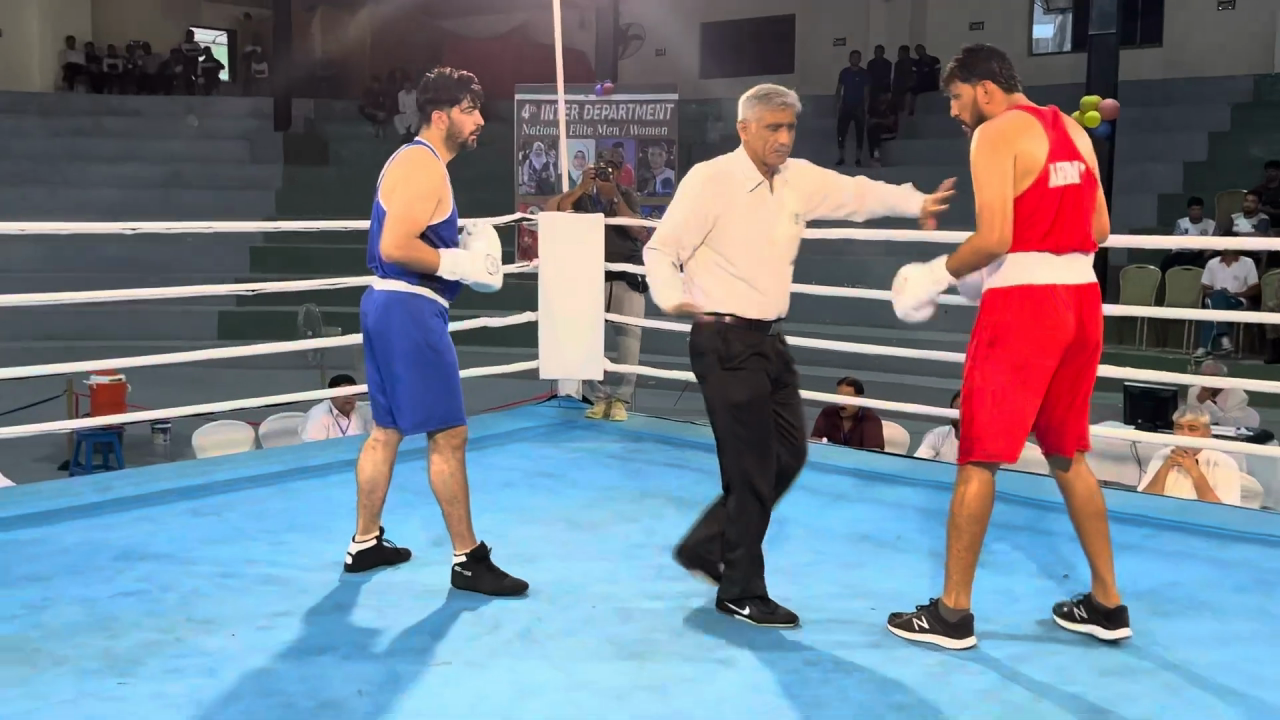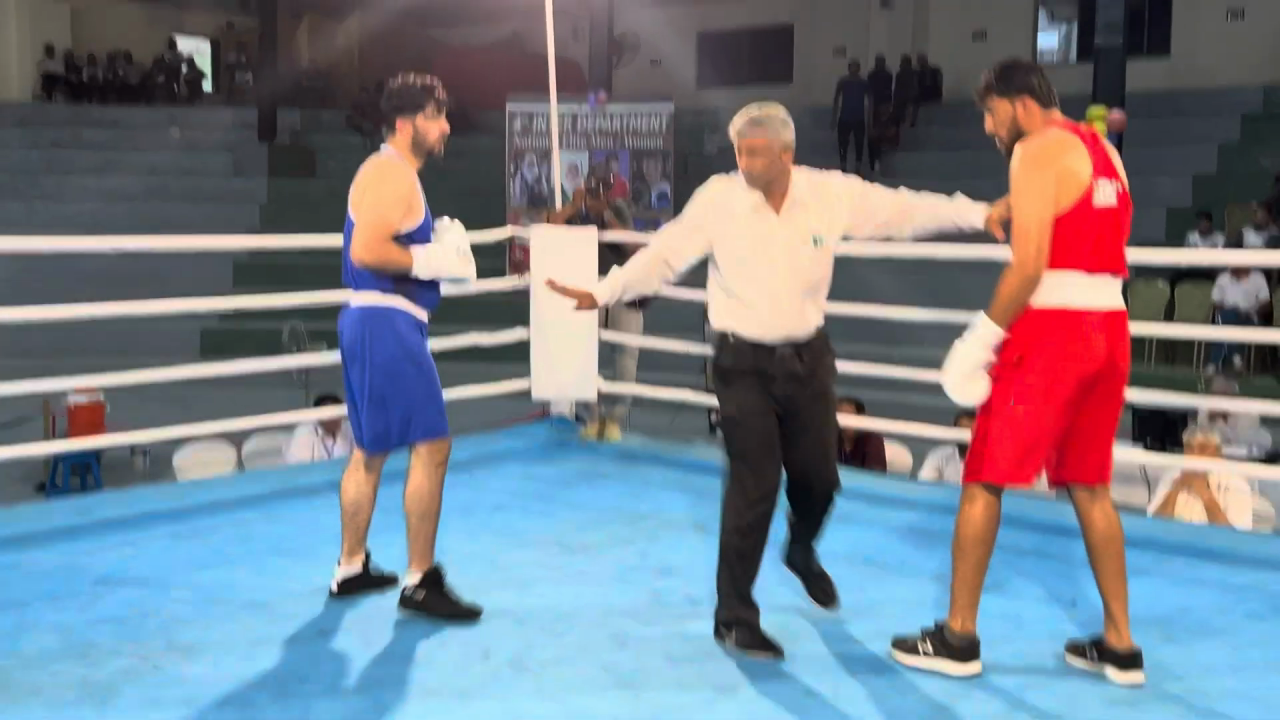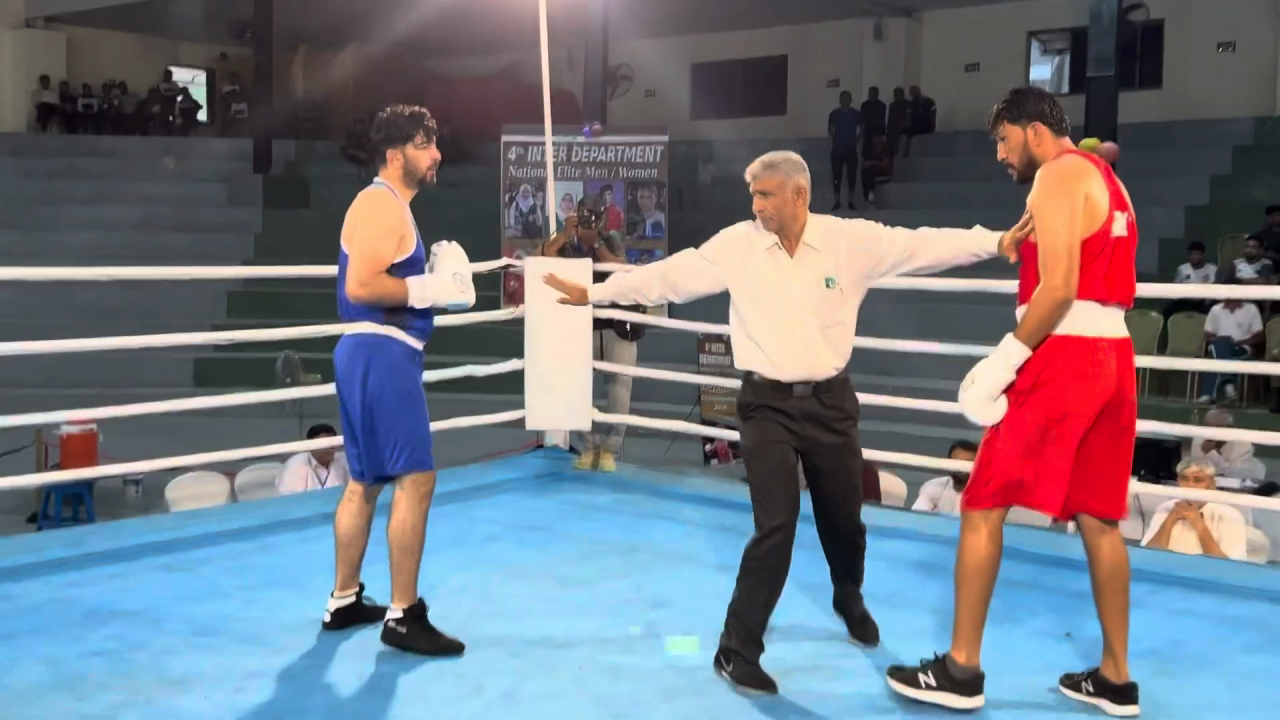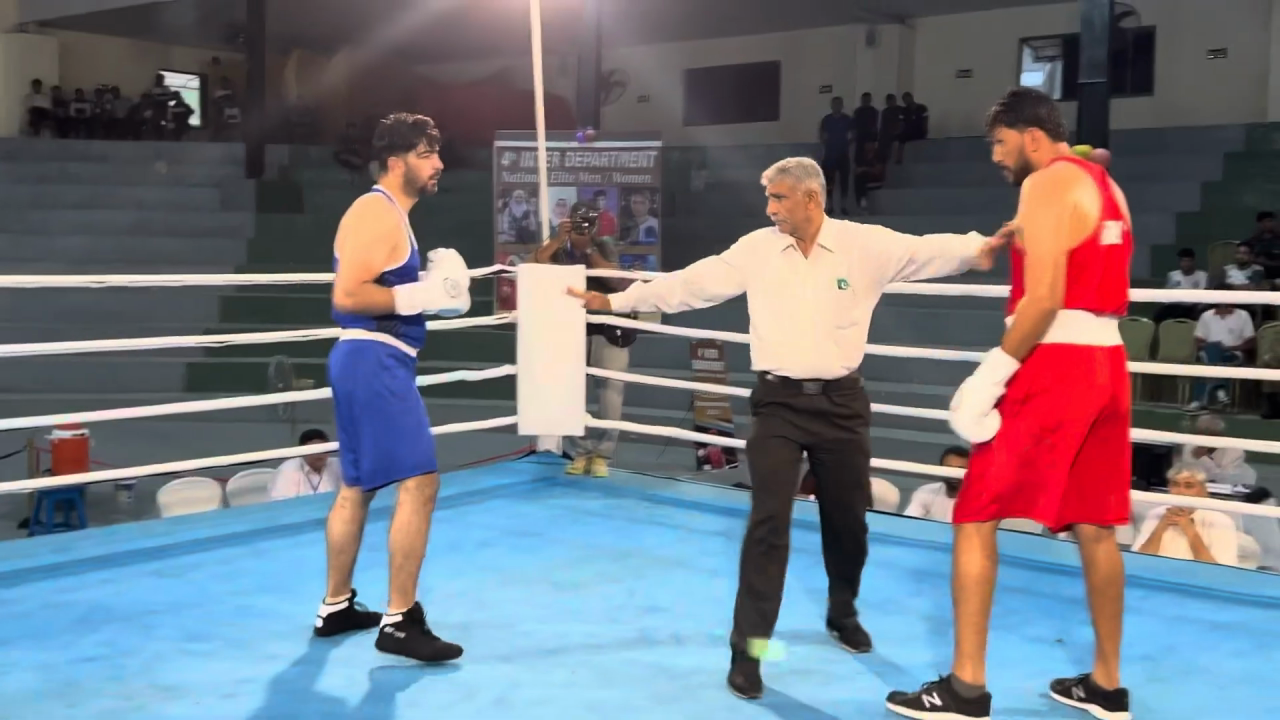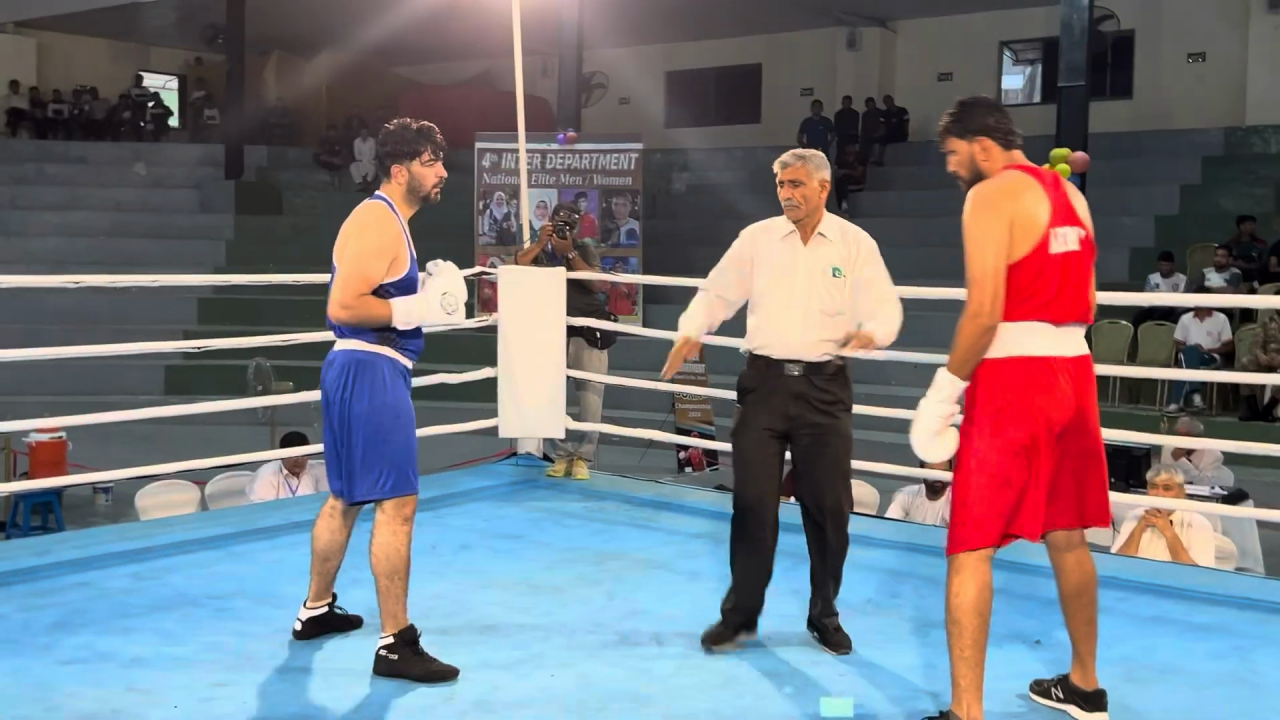
dt=0.2s
person 1, frame 1
left shoulder: (995, 135)
right shoulder: (1073, 131)
left elbow: (995, 238)
right elbow: (1098, 230)
left wrist: (938, 273)
left hip: (1022, 305)
right hip: (1080, 300)
left knee: (978, 459)
right knee: (1068, 456)
left ankle: (953, 611)
right ankle: (1106, 603)
person 1, frame 2
left shoulder: (1038, 151)
right shoulder: (1101, 151)
left elbow: (1034, 262)
left wrist: (982, 333)
left hip: (1052, 328)
right hip: (1106, 328)
left knee: (984, 480)
right knee: (1089, 487)
left ankle: (958, 638)
right ankle: (1119, 645)
person 1, frame 3
left shoulder: (1057, 177)
right shoulder: (1106, 180)
left elbow: (1058, 287)
left wrist: (1003, 358)
left hip: (1063, 356)
right hip: (1112, 357)
left knee: (984, 506)
right knee: (1100, 520)
left ankle: (961, 669)
person 1, frame 4
left shoulder: (1046, 186)
right shoulder: (1107, 189)
left elbow: (1043, 298)
left wrist: (991, 372)
left hip: (1054, 367)
right hip: (1106, 364)
left knee: (975, 517)
right knee: (1096, 528)
person 1, frame 5
left shoulder: (991, 197)
right shoulder: (1070, 195)
left elbow: (984, 313)
right elbow: (1086, 305)
left wrist: (944, 390)
left hip: (1013, 381)
right hip: (1073, 375)
left knee: (971, 549)
right knee: (1067, 536)
person 2, frame 1
left shoulder: (415, 162)
right shoulder: (423, 165)
right elbow: (393, 246)
left wrist: (462, 249)
right wrist: (460, 265)
left hip: (392, 305)
right hip: (408, 310)
left knee: (387, 429)
right knee: (448, 435)
left ankle: (365, 543)
right ankle: (467, 559)
person 2, frame 2
left shoulder: (394, 174)
right shoulder: (390, 172)
right elbow: (366, 251)
left wrist: (438, 249)
right wrist: (432, 260)
left hip: (378, 322)
right hip: (387, 324)
left knee: (370, 451)
right knee: (430, 447)
left ankle: (351, 567)
right ankle: (419, 580)
person 2, frame 3
left shoulder: (389, 205)
right shoulder: (381, 204)
right elbow: (361, 286)
left wrist: (433, 275)
right wrist: (430, 288)
left hip: (376, 354)
right hip: (380, 354)
left knee: (365, 481)
right knee: (416, 479)
left ankle: (344, 600)
right ankle: (402, 614)
person 2, frame 4
left shoulder: (390, 215)
right shoulder: (376, 213)
right elbow: (347, 296)
left wrist: (430, 282)
right wrist: (421, 296)
left hip: (374, 361)
right hip: (374, 361)
left knee: (358, 487)
right knee: (417, 483)
left ankle: (335, 606)
right ankle: (400, 621)
person 2, frame 5
left shoulder: (386, 220)
right shoulder: (378, 222)
right elbow: (343, 308)
left wrist: (424, 293)
right wrist: (415, 310)
left hip: (362, 369)
right hip: (371, 371)
left knee: (347, 496)
right knee: (397, 504)
left ankle: (315, 609)
right ankle: (395, 644)
person 3, frame 1
left shoulder: (799, 178)
right shoulder: (709, 180)
left elbow: (854, 192)
right elbow: (663, 251)
left wrist: (915, 202)
right wrist: (674, 299)
left hip: (769, 338)
right hip: (728, 343)
left knee: (789, 455)
right knee: (753, 467)
left ankle: (705, 546)
right ankle: (741, 592)
person 3, frame 2
left shoulder: (832, 194)
right shoulder: (718, 198)
left elbow: (905, 210)
right elbow: (664, 254)
left wrist: (983, 214)
right wrist: (602, 293)
left hip: (807, 358)
right hip: (745, 364)
left knee: (818, 479)
right knee: (753, 490)
left ankle: (801, 554)
right ankle: (734, 617)
person 3, frame 3
left shoulder: (851, 240)
right shoulder: (736, 245)
left elbow: (923, 245)
right elbow: (672, 275)
left wrist: (995, 241)
right wrist: (595, 292)
left hip: (830, 400)
right hip: (767, 403)
left knee: (842, 519)
right knee: (775, 523)
left ankle: (849, 601)
right ankle: (737, 650)
person 3, frame 4
left shoulder: (865, 245)
right shoulder: (754, 249)
left elbow: (925, 252)
right elbow: (695, 282)
left wrist: (977, 249)
right wrist: (618, 301)
left hip: (840, 401)
right hip: (778, 400)
left knee: (846, 518)
right knee: (770, 518)
left ankle: (843, 614)
right ankle: (747, 649)
person 3, frame 5
left shoulder: (854, 242)
right shoulder: (757, 238)
left elbow: (885, 305)
right elbow: (717, 295)
left wrist: (870, 332)
right wrist: (690, 332)
left hip: (824, 386)
right hip: (765, 383)
left knee: (828, 508)
right knee: (752, 501)
left ankle: (824, 614)
right ankle: (741, 612)
person 4, frame 1
left shoulder: (627, 196)
right shoulder: (583, 195)
left elbow: (640, 232)
right elbow: (552, 209)
left wrist: (614, 198)
right wrist: (581, 188)
left hip: (626, 280)
left knee: (628, 339)
left ankle: (620, 398)
right ankle: (599, 397)
person 4, frame 2
left shoulder: (618, 212)
right shoulder: (574, 213)
left elbow: (631, 246)
left wrist: (605, 214)
right wrist: (573, 206)
left knee: (626, 358)
left ankle: (614, 418)
right ankle: (594, 416)
person 4, frame 3
left shoulder: (611, 241)
right shoulder: (565, 243)
left wrist: (596, 244)
right wrist: (565, 236)
left hip: (617, 326)
left knee: (619, 388)
left ankle: (609, 449)
right ankle: (588, 447)
person 4, frame 4
left shoulder: (603, 247)
right shoulder: (558, 248)
left elbow: (616, 281)
right elbow: (532, 267)
left wrist: (589, 250)
right wrist: (557, 240)
left hip: (609, 331)
left knee: (610, 393)
left ankle: (601, 454)
right ankle: (580, 453)
person 4, frame 5
left shoulder: (584, 249)
right shoulder: (539, 250)
left elbow: (597, 284)
left wrist: (570, 254)
right wrist: (540, 244)
left hip: (588, 333)
left knee: (590, 396)
left ankle: (582, 457)
right ankle: (561, 455)
